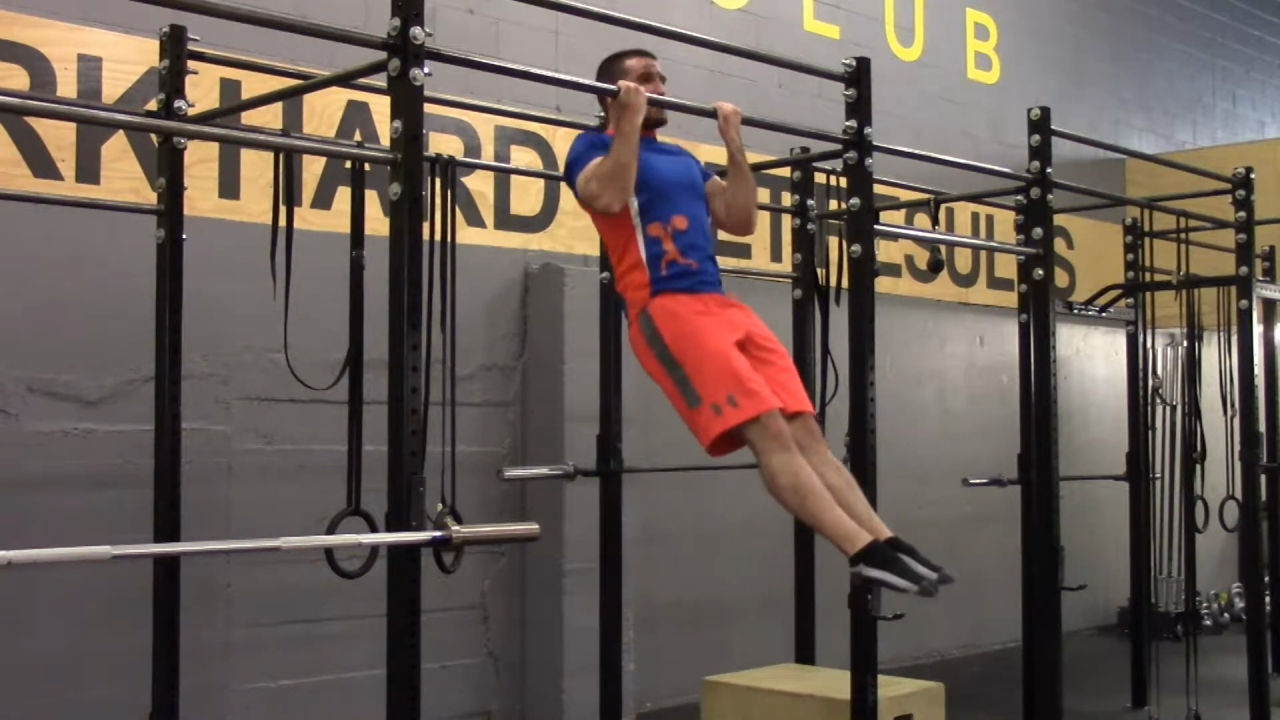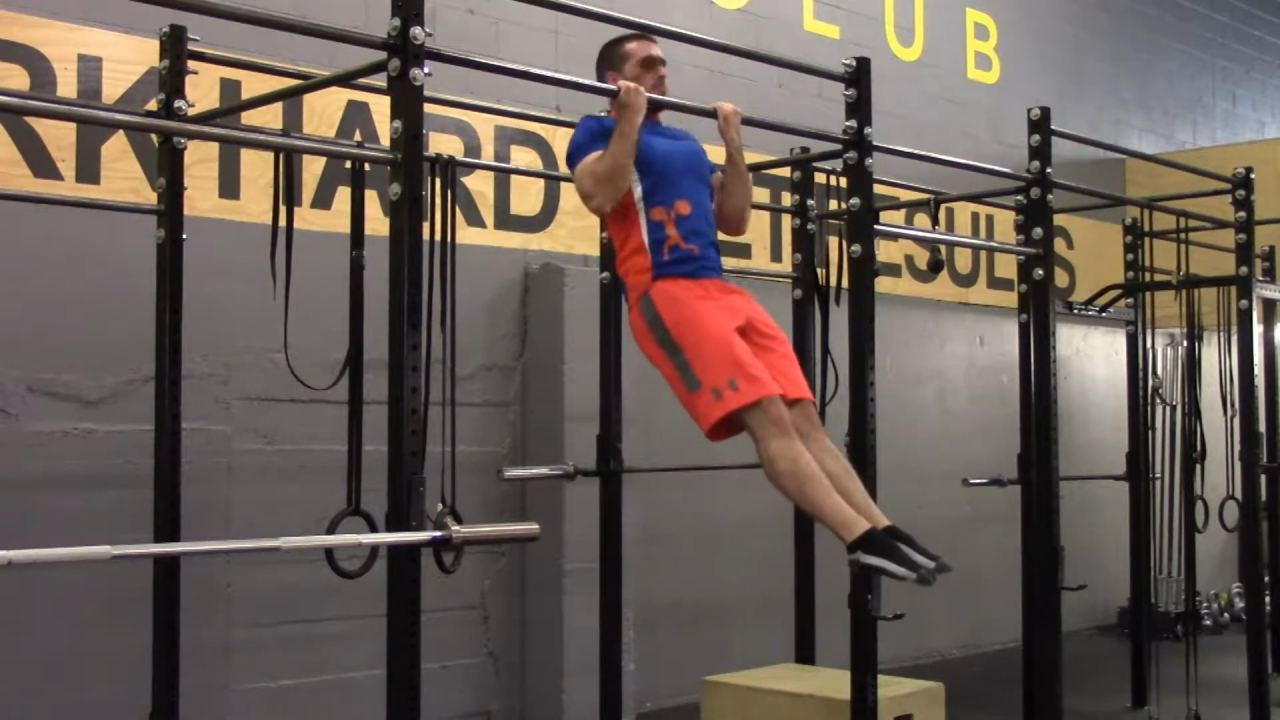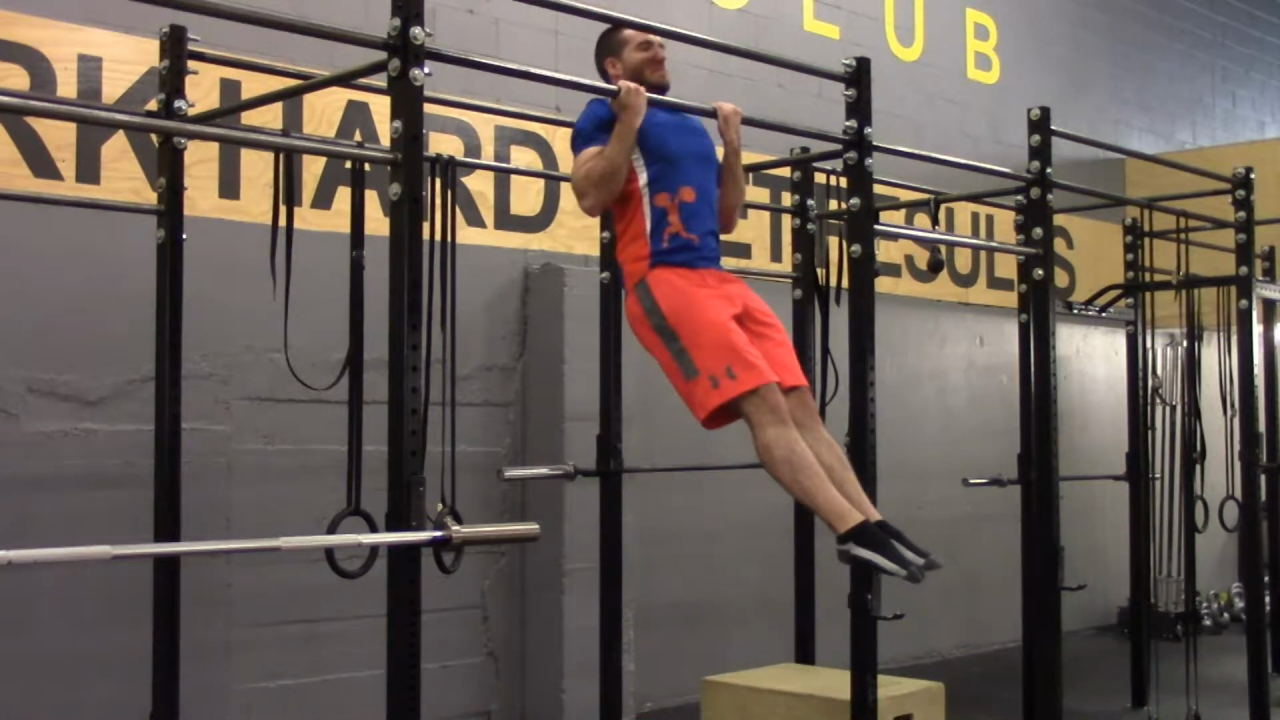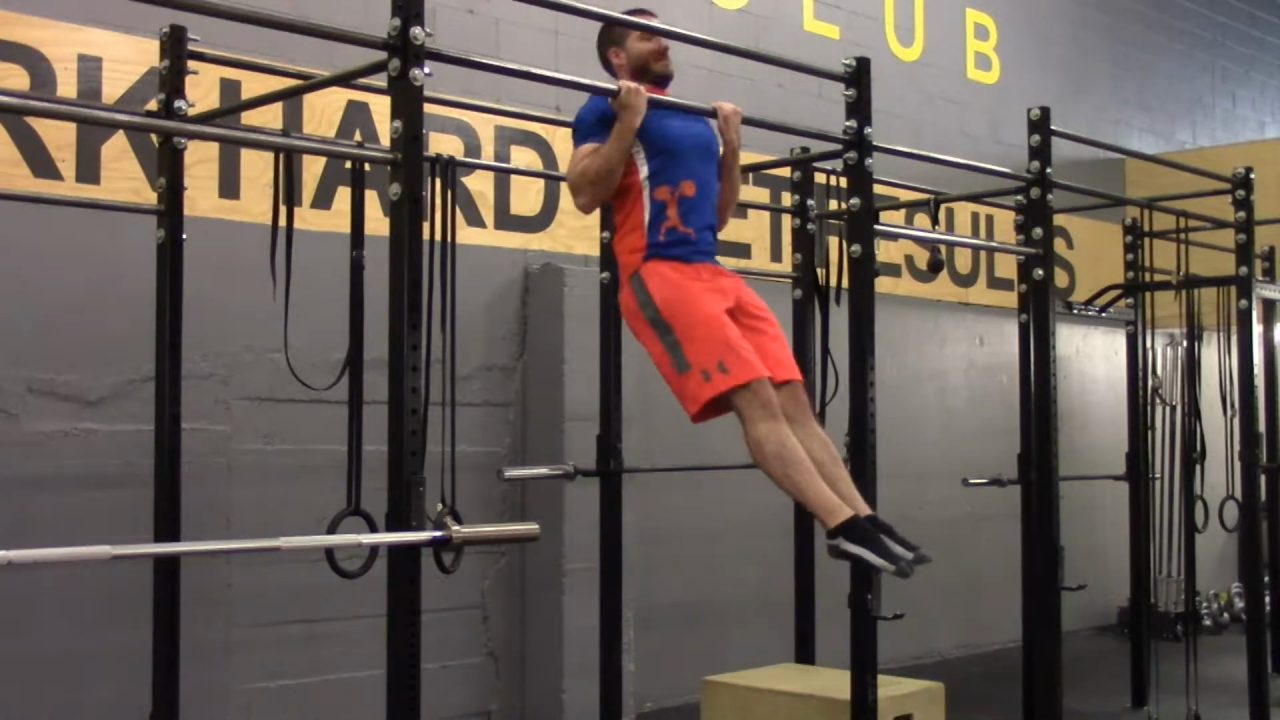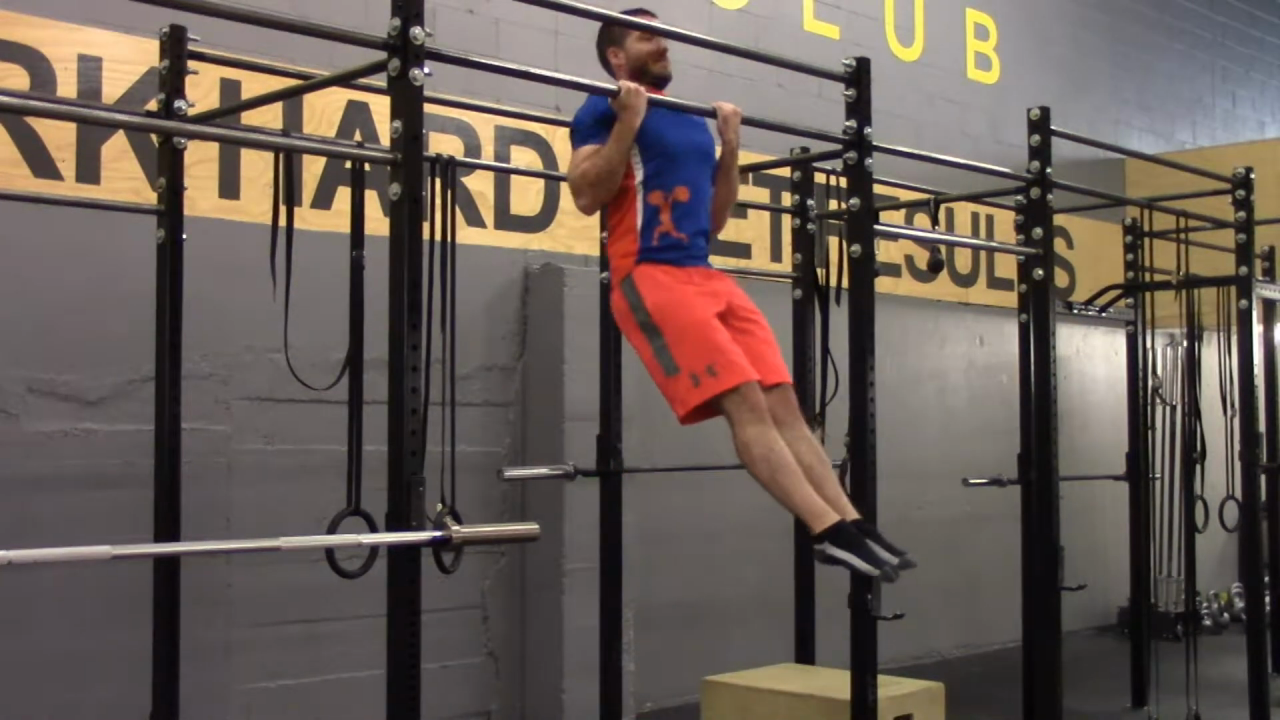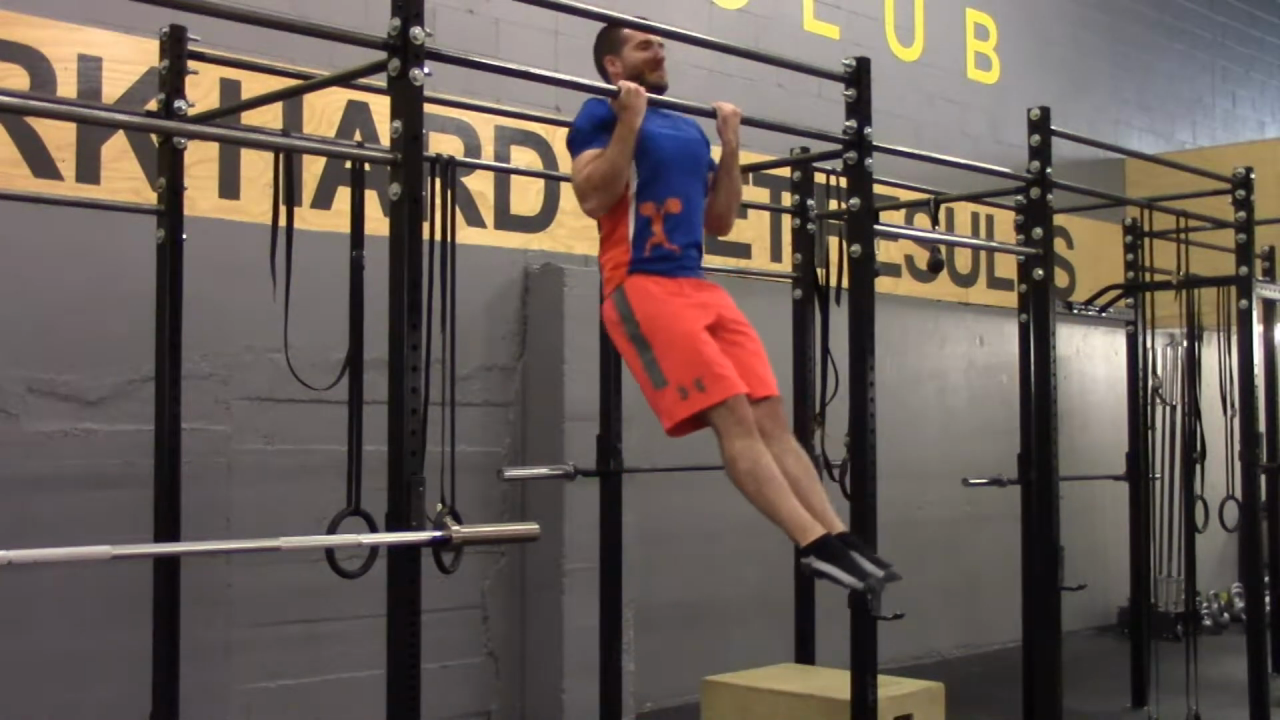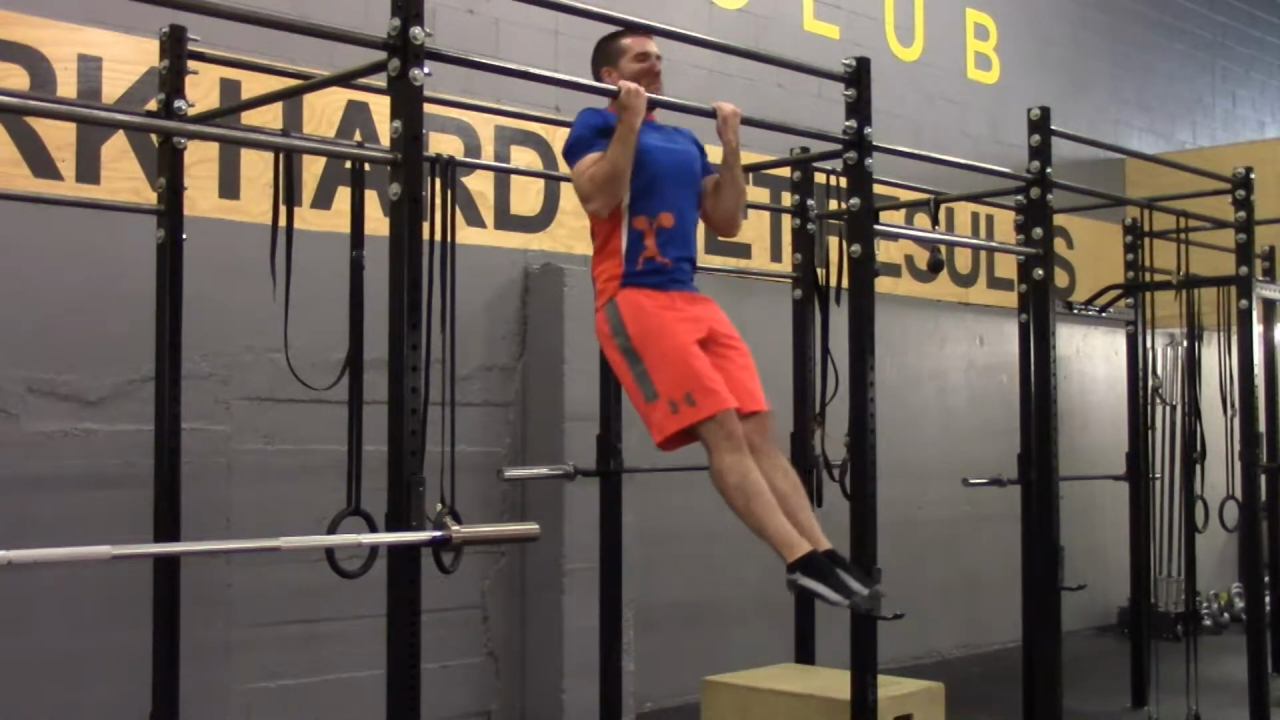
dt=0.1s
person 1, frame 1
left shoulder: (681, 157)
right shoulder: (592, 148)
left elbow: (741, 220)
right elbow: (610, 198)
left wrist: (732, 141)
right wrist: (629, 121)
left hip: (725, 306)
right hip: (665, 310)
left knee: (806, 433)
right knee: (770, 433)
left ankle: (888, 543)
right ankle: (865, 552)
person 1, frame 2
left shoulder: (685, 139)
right shoulder: (600, 130)
left elbow: (735, 222)
right elbow: (600, 196)
left wrist: (733, 146)
right wrist: (630, 124)
left hip: (726, 292)
right hip: (665, 294)
left knee: (803, 418)
right knee: (769, 418)
left ankle: (884, 531)
right ankle: (863, 539)
person 1, frame 3
left shoulder: (690, 125)
right shoulder: (603, 116)
right elbow: (592, 197)
left wrist: (732, 144)
right wrist: (630, 120)
left hip: (721, 280)
right hip: (663, 282)
left knee: (801, 407)
right knee: (766, 406)
left ankle: (875, 524)
right ankle: (853, 531)
person 1, frame 4
left shoulder: (696, 121)
right shoulder: (605, 109)
right elbow: (586, 196)
left wrist: (731, 145)
right wrist: (629, 119)
left hip: (715, 274)
right hip: (658, 275)
left knee: (793, 401)
right knee: (757, 401)
left ankle: (864, 520)
right ankle: (843, 526)
person 1, frame 5
left shoulder: (692, 121)
right shoulder: (604, 110)
right elbow: (586, 197)
left wrist: (729, 145)
right wrist: (628, 121)
left hip: (708, 276)
right hip: (651, 279)
left knee: (783, 405)
right knee: (746, 404)
left ankle: (853, 524)
right ankle: (830, 532)
person 1, frame 6
left shoulder: (688, 129)
right shoulder: (600, 114)
left elbow: (721, 221)
right elbow: (596, 200)
left wrist: (731, 144)
right wrist: (628, 118)
left hip: (700, 288)
right hip: (641, 288)
left knee: (770, 418)
right knee: (733, 417)
left ankle: (839, 537)
right ankle: (815, 544)
person 1, frame 7
left shoulder: (683, 139)
right shoulder: (597, 123)
left elbow: (727, 223)
right elbow: (599, 202)
left wrist: (730, 145)
right wrist: (628, 121)
left hip: (693, 301)
right hip: (635, 301)
left knee: (759, 434)
right knee: (723, 432)
left ankle: (824, 553)
right ankle: (802, 561)
